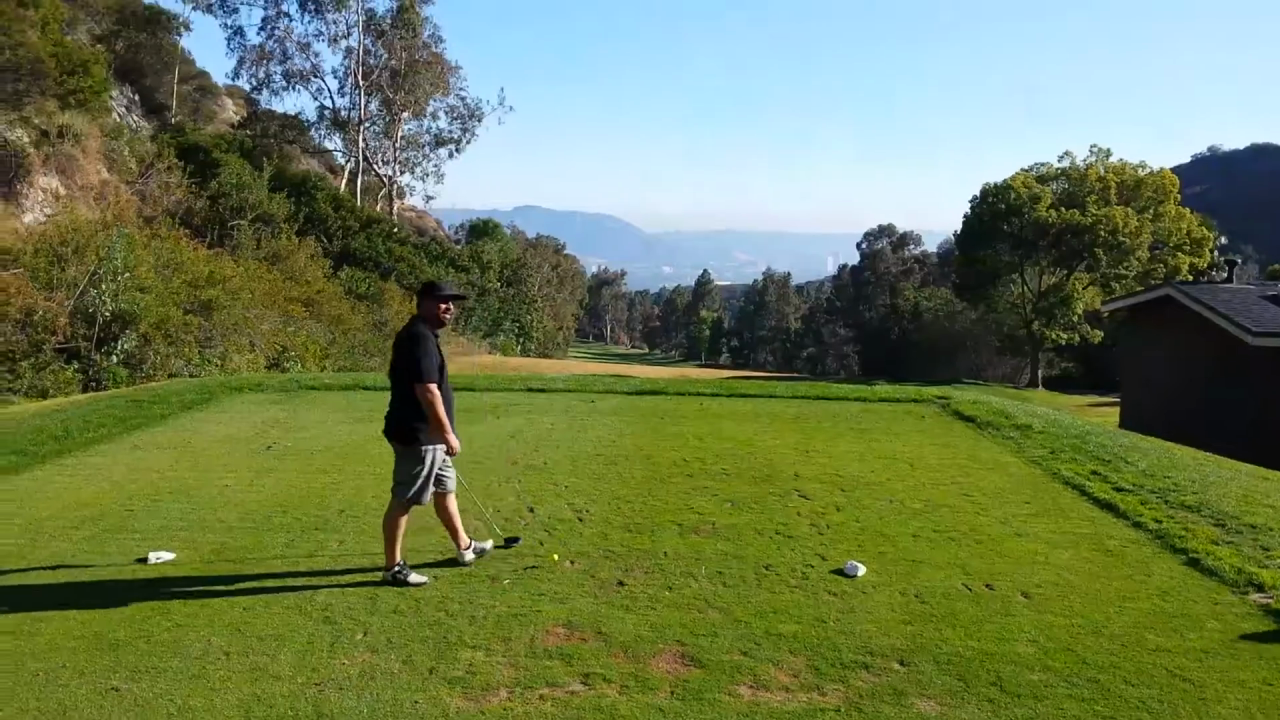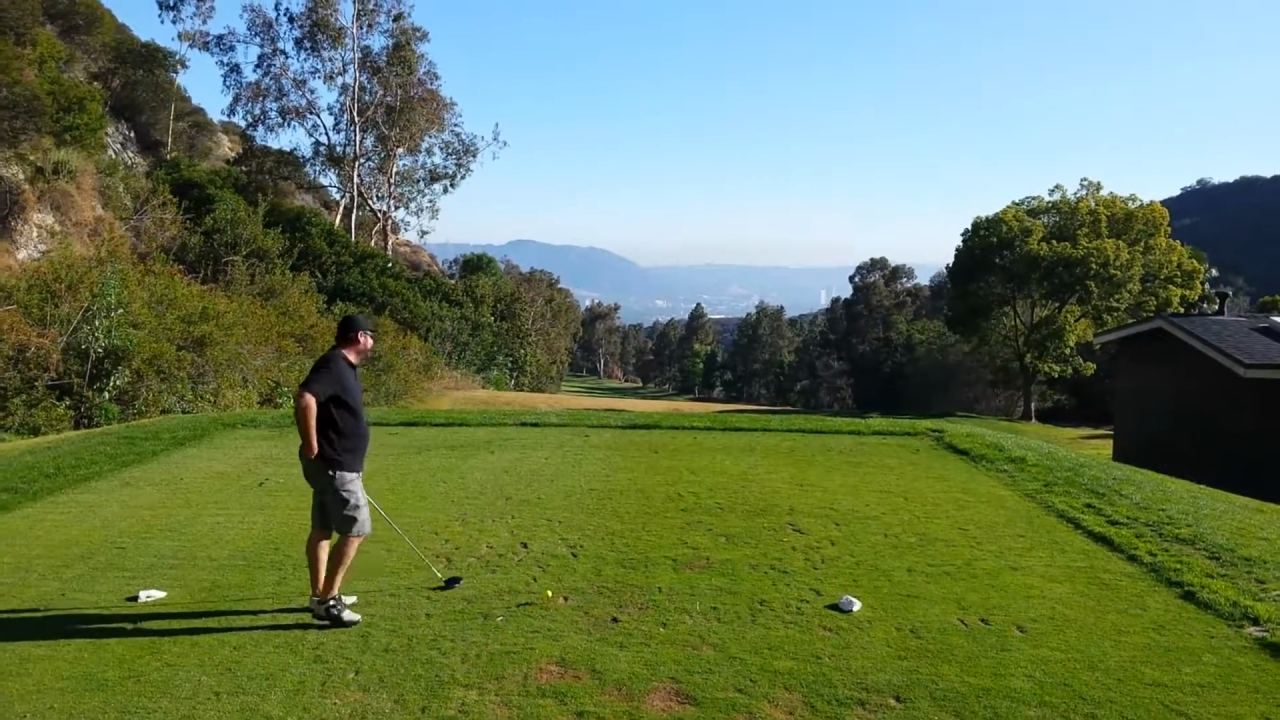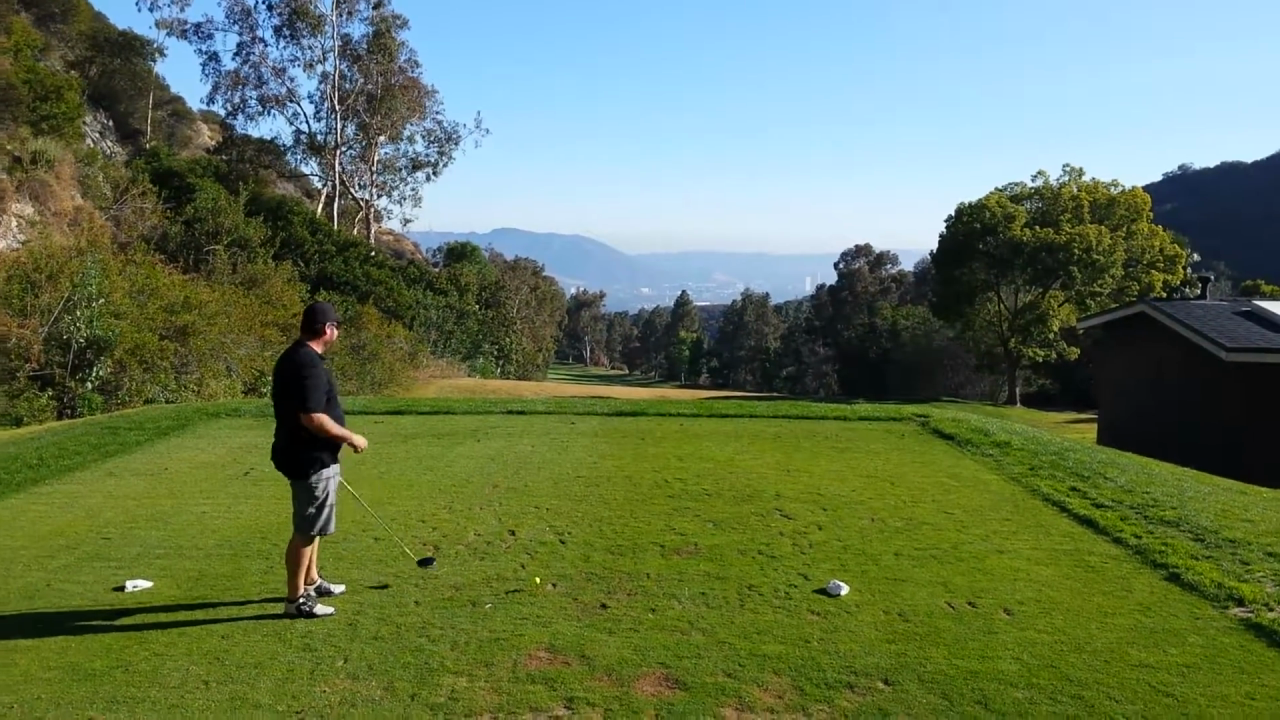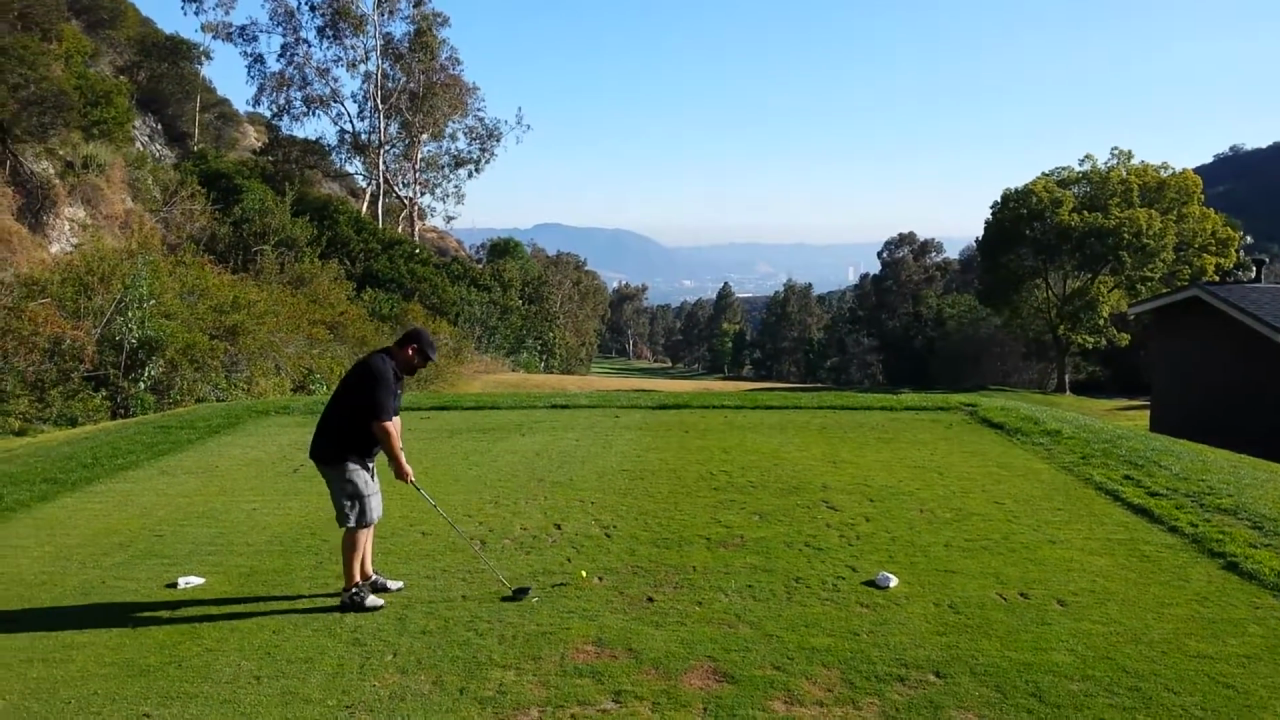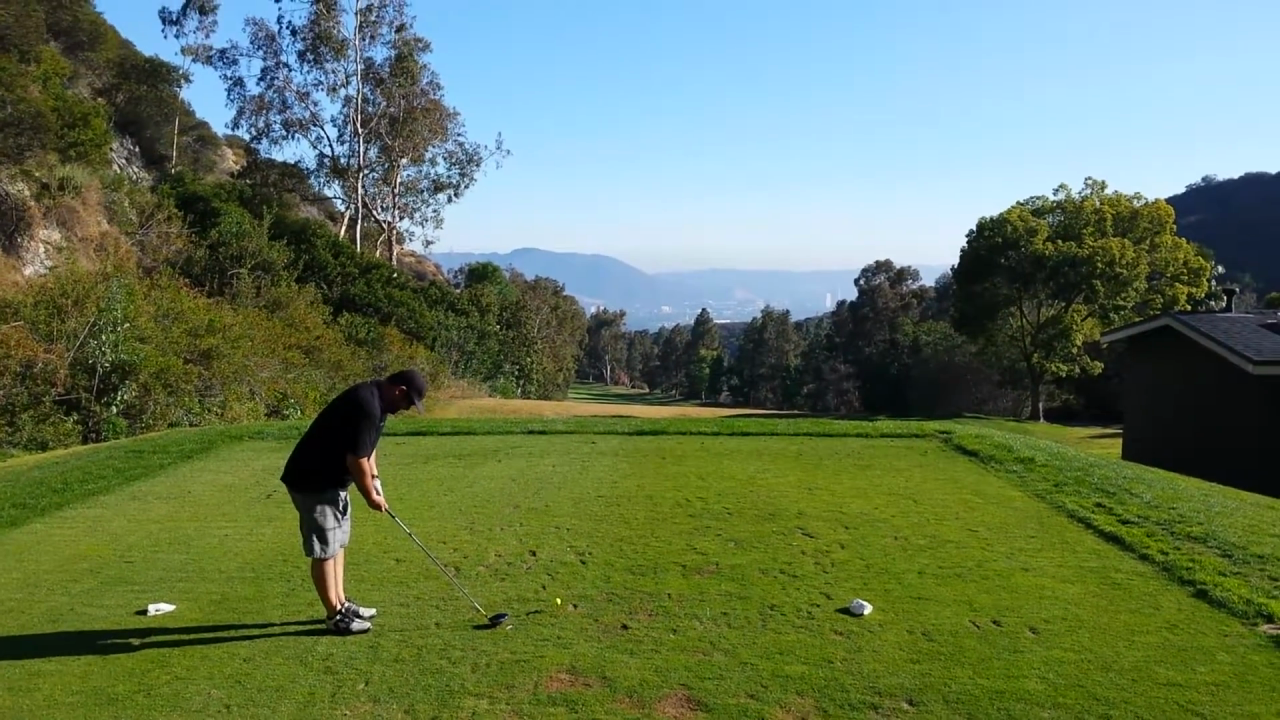
dt=1s
person 1, frame 1
left shoulder: (419, 333)
right shoulder: (420, 338)
right elbow: (427, 391)
right wrist: (447, 432)
left hip: (426, 433)
right hip: (416, 435)
left knee: (444, 488)
right knee: (404, 499)
left ankle: (464, 546)
right ankle: (393, 567)
person 1, frame 2
left shoulder: (343, 366)
right shoulder: (334, 365)
right elbow: (305, 399)
right wrist: (310, 444)
left hip: (336, 463)
right hip: (334, 465)
left knee: (322, 528)
right knee: (355, 530)
left ankle: (320, 593)
right ankle: (328, 600)
person 1, frame 3
left shoulder: (294, 357)
right shoulder: (308, 364)
right elbow: (313, 418)
right wrist: (351, 437)
left hip: (301, 454)
right hip: (310, 458)
left knee: (310, 525)
right knee: (306, 529)
left ankle: (310, 581)
right ankle: (295, 599)
person 1, frame 4
left shoulder: (392, 370)
right shoulder: (379, 371)
left elbow: (393, 416)
right elbow: (382, 426)
left wrist: (398, 453)
right wrist: (400, 463)
left hip: (359, 452)
right hip: (340, 454)
left knee: (368, 515)
right knee: (360, 519)
left ankle: (367, 577)
right ankle: (351, 590)
person 1, frame 5
left shoulder: (375, 398)
right shoulder: (366, 405)
left elbow: (366, 448)
right elbow: (356, 459)
left wrist: (375, 478)
right wrist: (371, 495)
left hip: (331, 479)
right hip: (313, 481)
left knee: (337, 543)
right knee: (324, 549)
left ankle: (341, 604)
right ankle: (335, 615)
